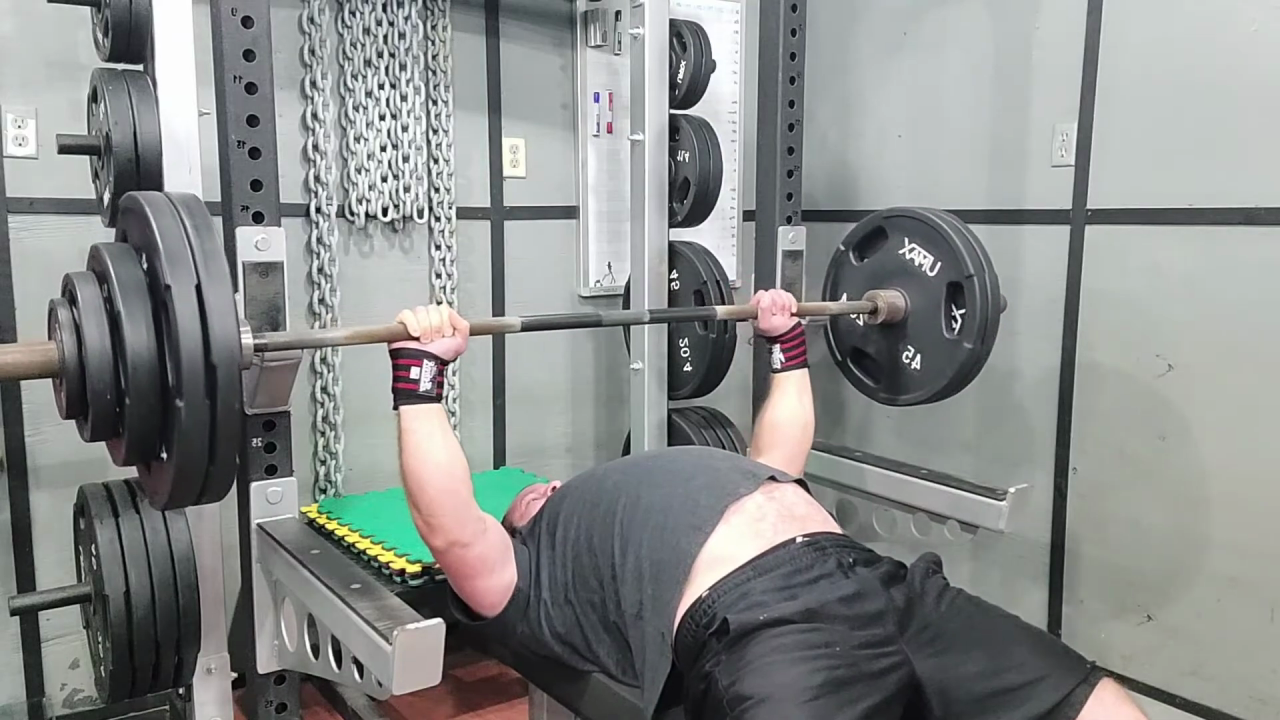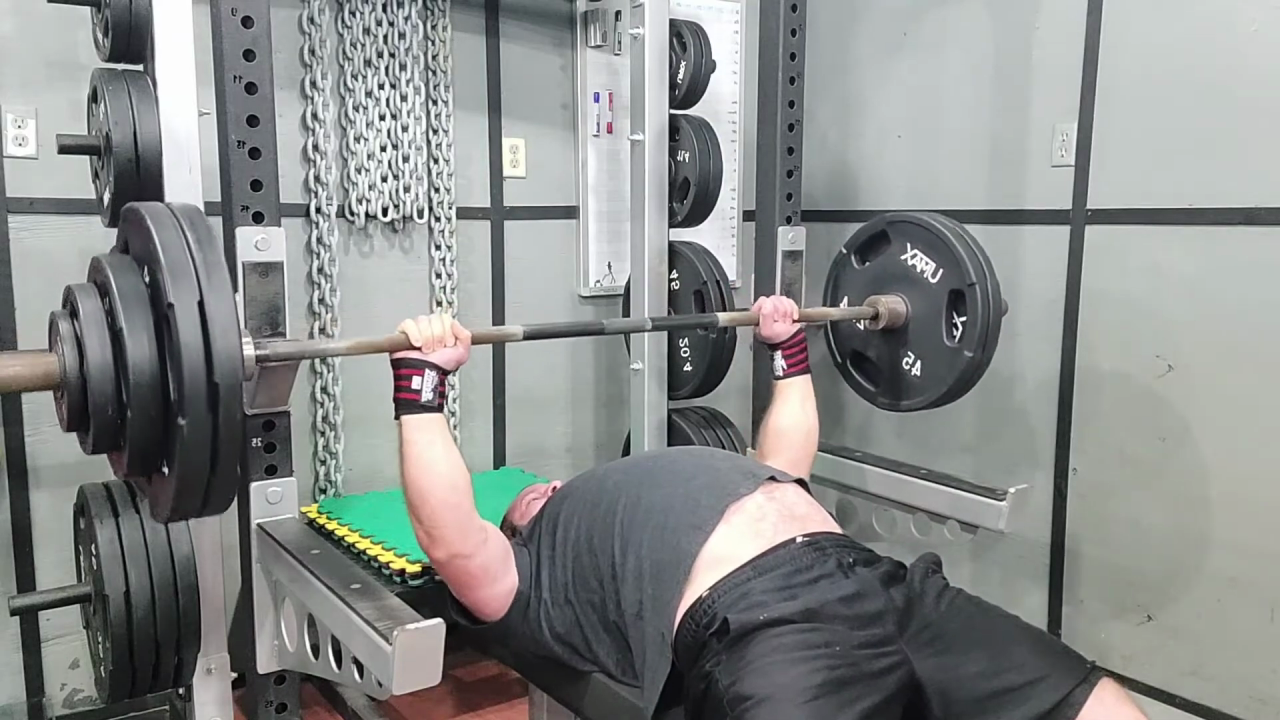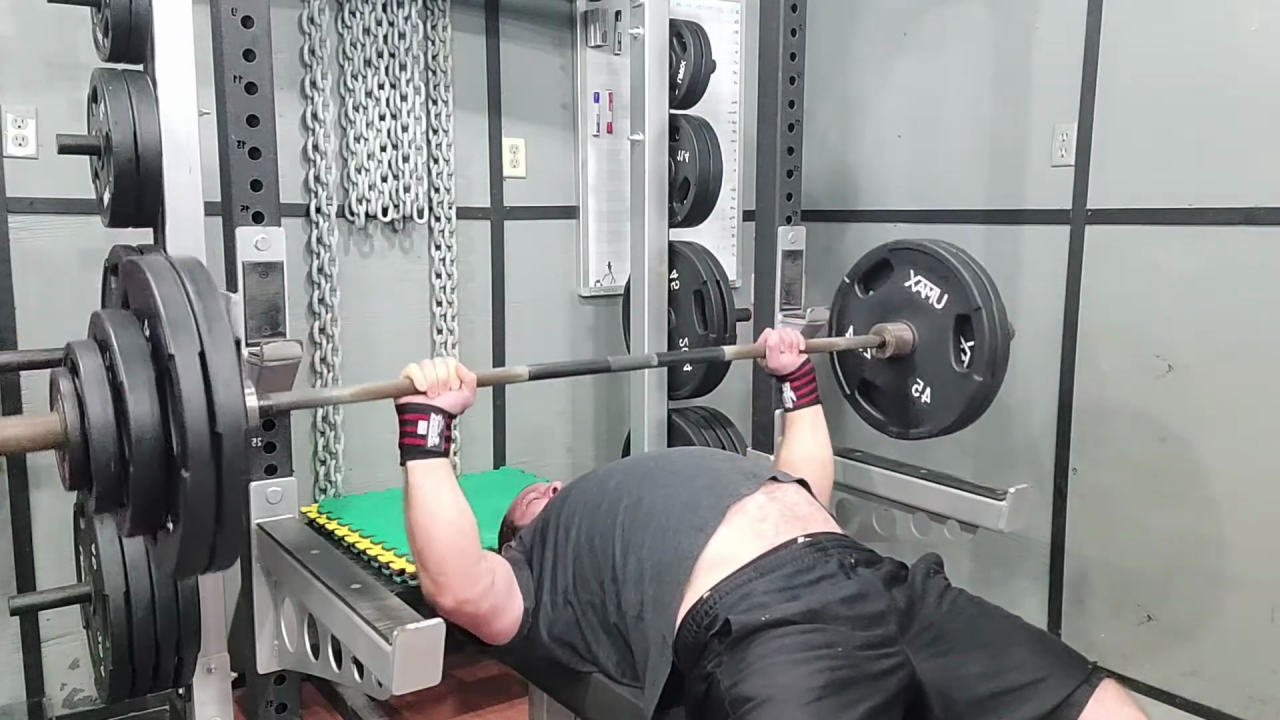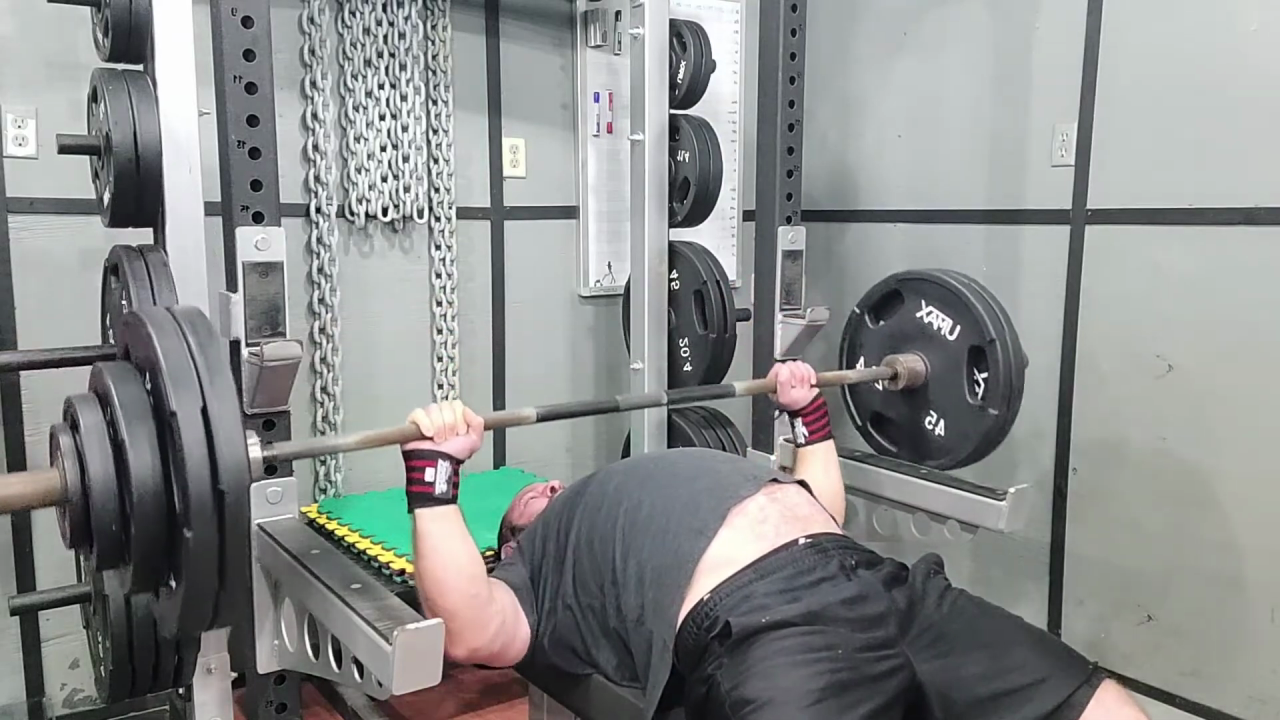
dt=0.5s
person 1, frame 1
left shoulder: (642, 499)
right shoulder: (532, 574)
left elbow: (779, 460)
right elbow: (451, 529)
left wrist: (786, 343)
right wrist: (421, 373)
left hip: (882, 585)
right hip: (753, 629)
person 1, frame 2
left shoulder: (643, 507)
right shoulder: (534, 572)
left elbow: (784, 467)
right elbow: (452, 541)
left wrist: (789, 351)
right wrist: (421, 383)
left hip: (884, 585)
right hip: (752, 627)
person 1, frame 3
left shoulder: (637, 501)
right shoulder: (537, 572)
left elbow: (807, 490)
right elbow: (459, 587)
left wrist: (795, 380)
right wrist: (428, 426)
left hip: (885, 586)
right hip: (754, 629)
person 1, frame 4
left shoulder: (631, 507)
right shoulder: (538, 568)
right elbow: (469, 630)
left wrist: (807, 413)
right wrist: (435, 472)
left hip: (883, 585)
right hip: (752, 629)
